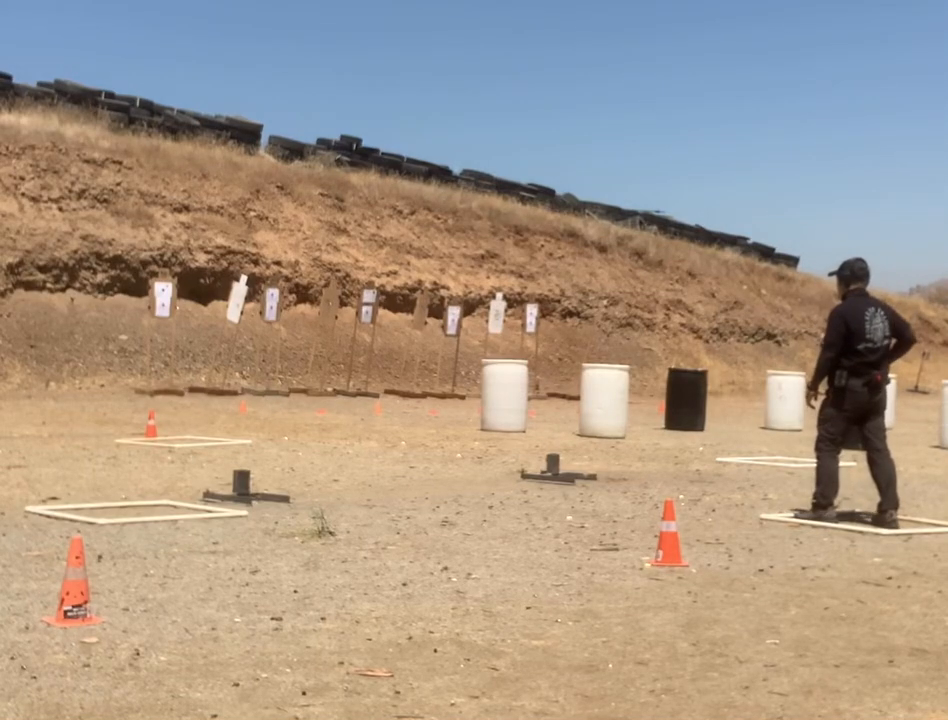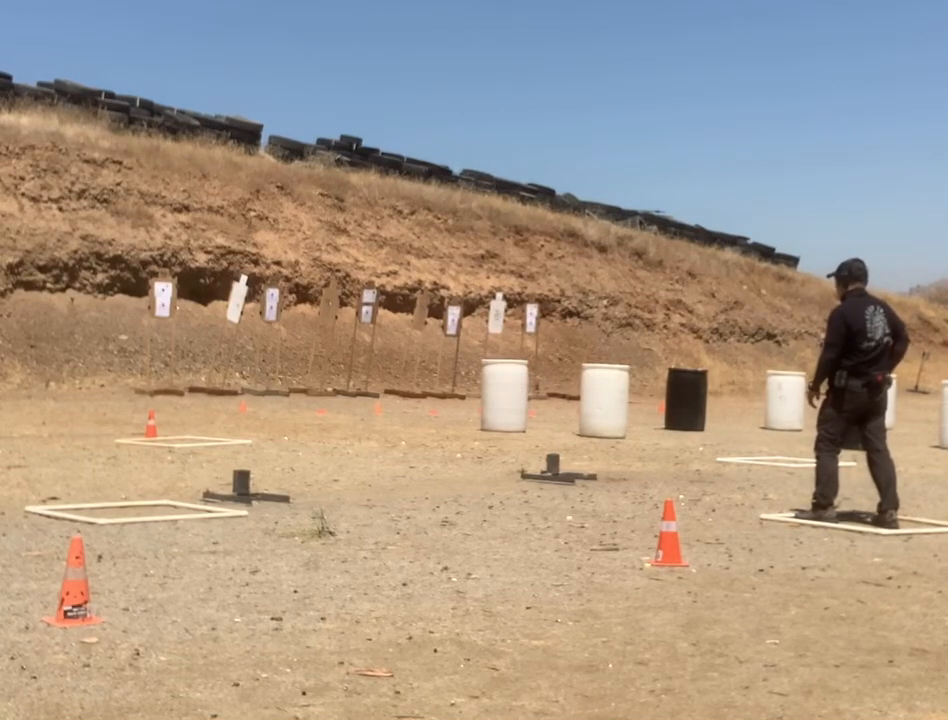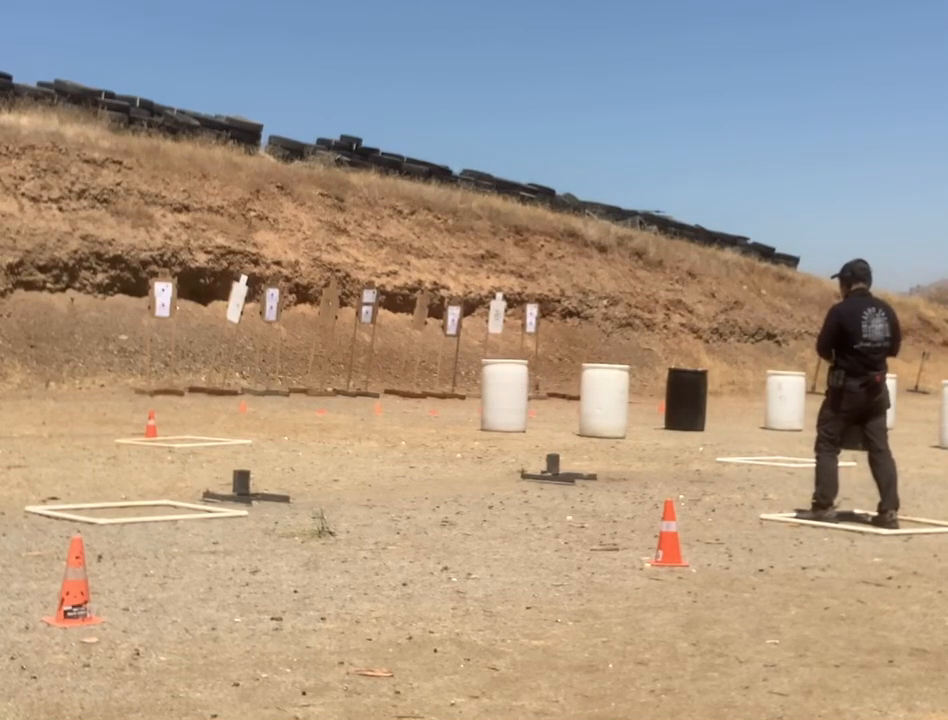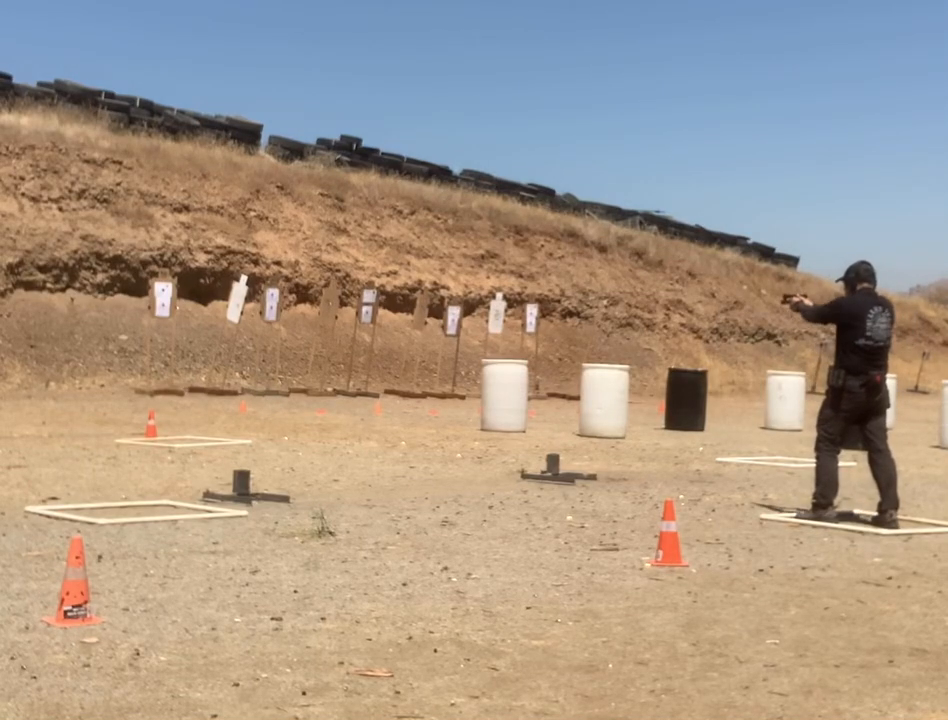
dt=0.4s
person 1, frame 1
left shoulder: (842, 311)
right shoulder: (883, 310)
left elbow: (829, 353)
right elbow: (908, 338)
left wrist: (814, 384)
left hip: (846, 389)
right hip: (875, 389)
left knee: (827, 446)
right knee: (878, 449)
left ankle: (824, 507)
right ankle: (889, 511)
person 1, frame 2
left shoulder: (842, 312)
right shoulder: (882, 308)
left elbow: (830, 354)
right elbow: (902, 338)
left wrist: (815, 385)
left hip: (847, 389)
right hip: (876, 390)
left knee: (827, 447)
right knee: (878, 449)
left ankle: (823, 507)
right ankle: (889, 511)
person 1, frame 3
left shoulder: (841, 310)
right shoulder: (885, 310)
left elbow: (823, 347)
right elbow: (893, 348)
left wrist: (835, 355)
left hip: (846, 388)
right hip: (876, 389)
left knee: (827, 447)
right knee: (880, 450)
left ankle: (823, 507)
right ankle: (889, 511)
person 1, frame 4
left shoulder: (847, 305)
right shoulder: (886, 307)
left elbow: (816, 315)
left wrist: (802, 305)
right wrist: (810, 306)
left hip: (847, 387)
right hip: (876, 388)
left knee: (827, 446)
right knee: (879, 449)
left ankle: (823, 507)
right ankle: (889, 511)
